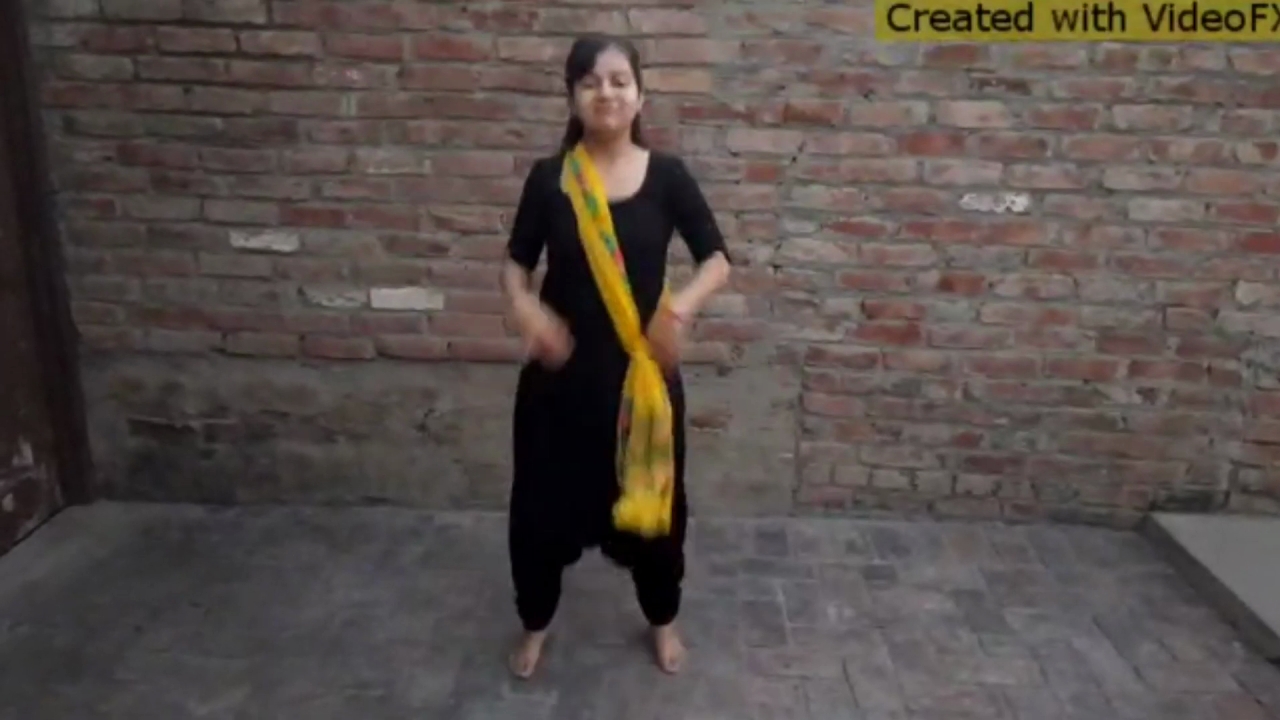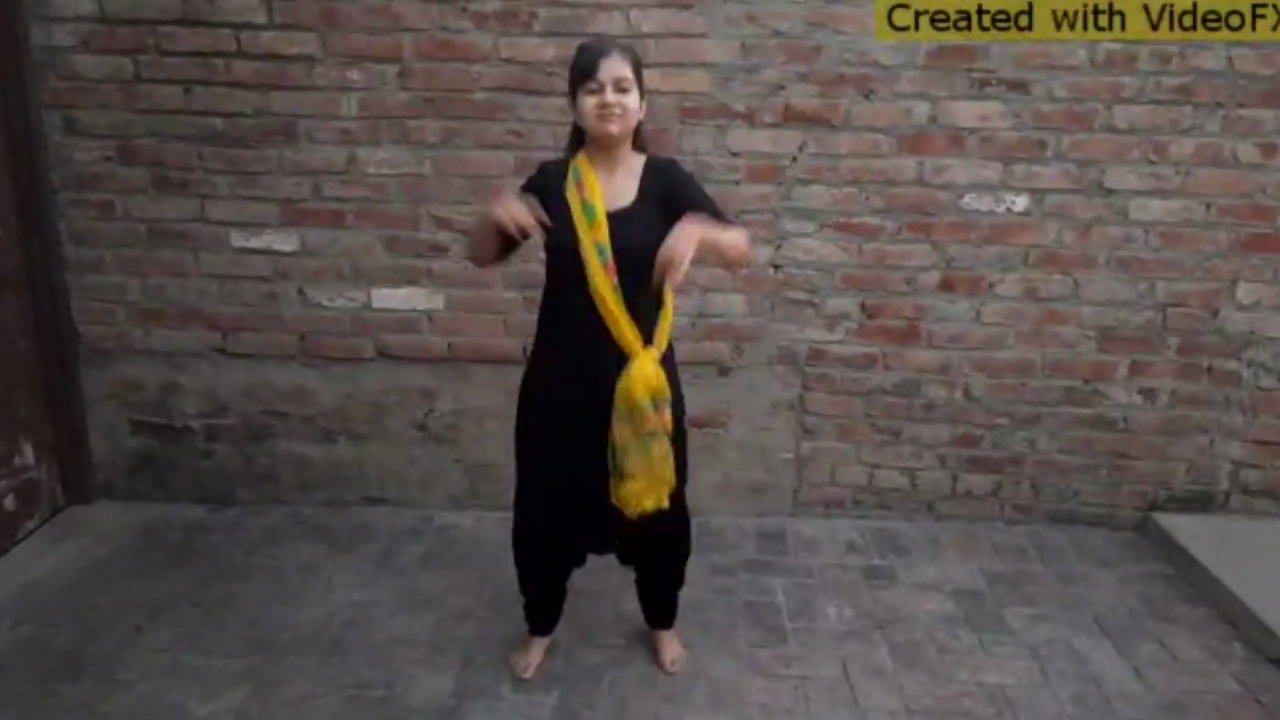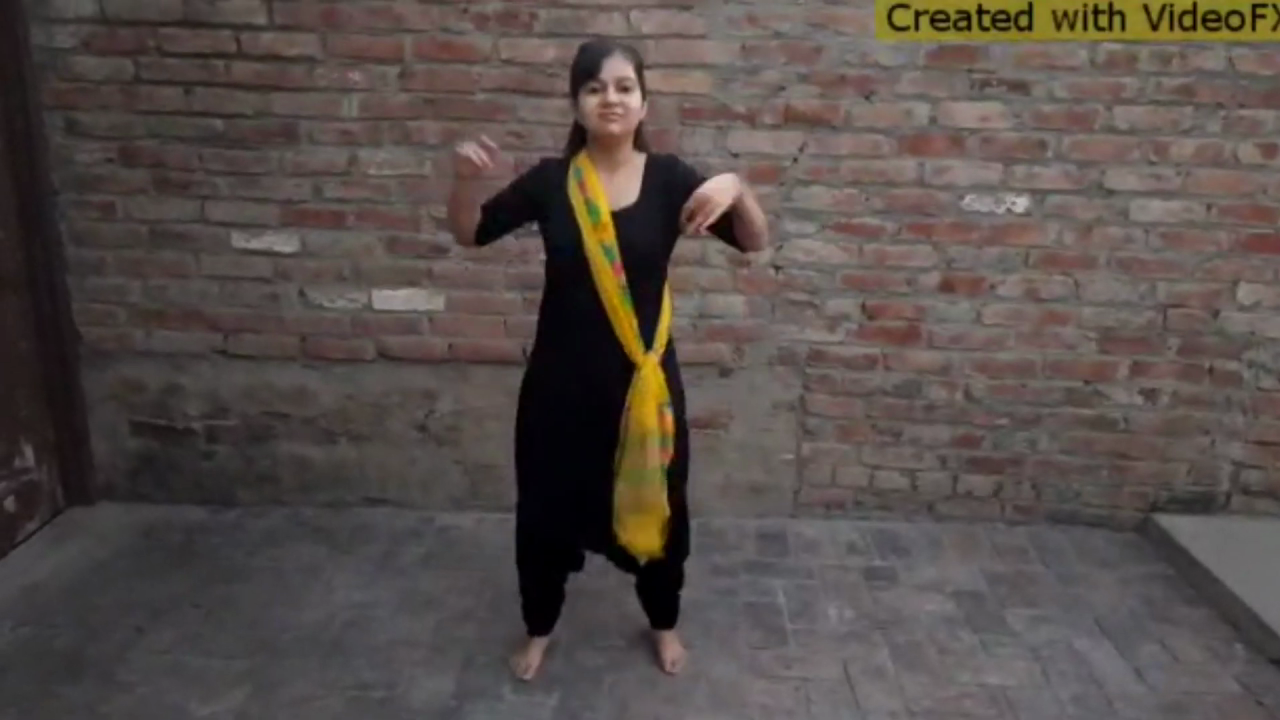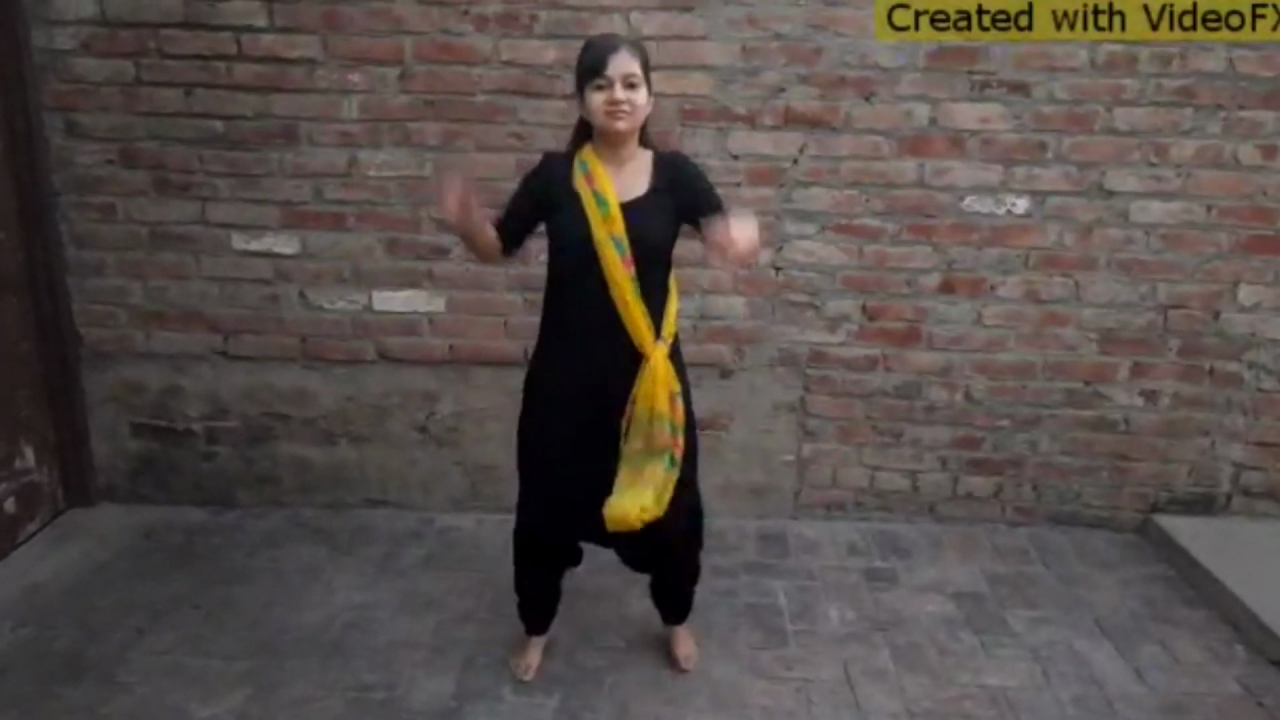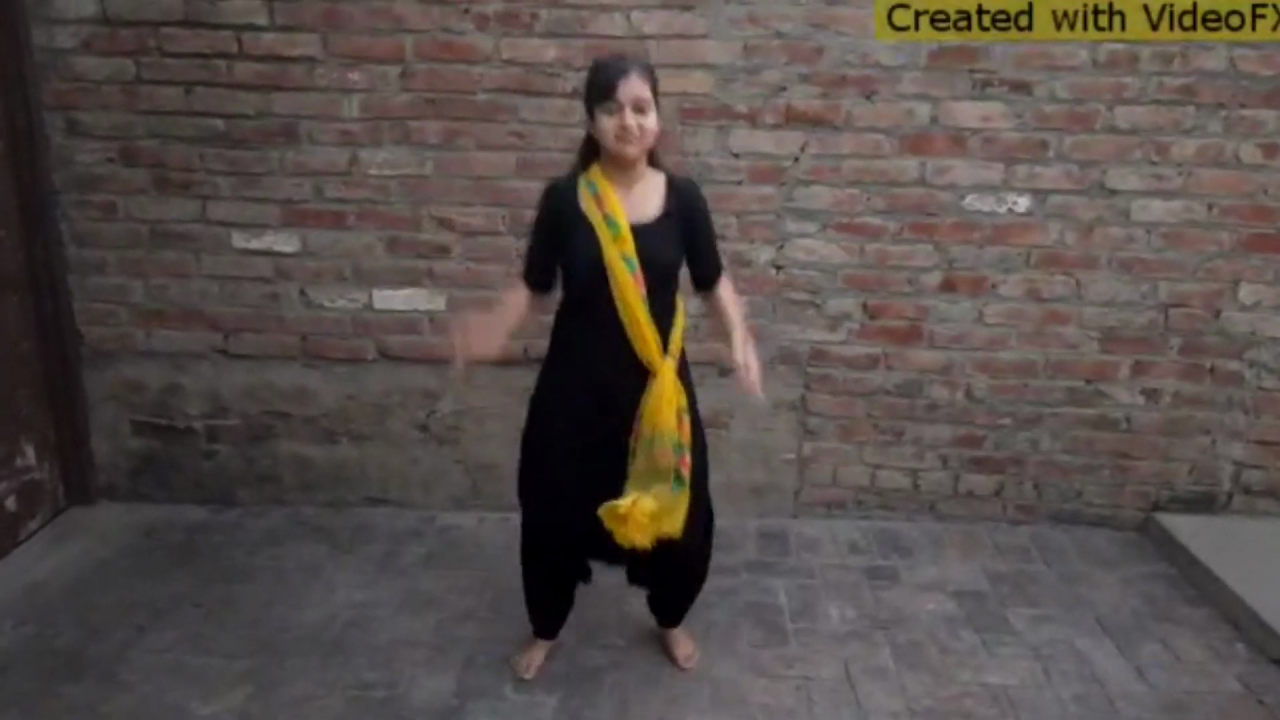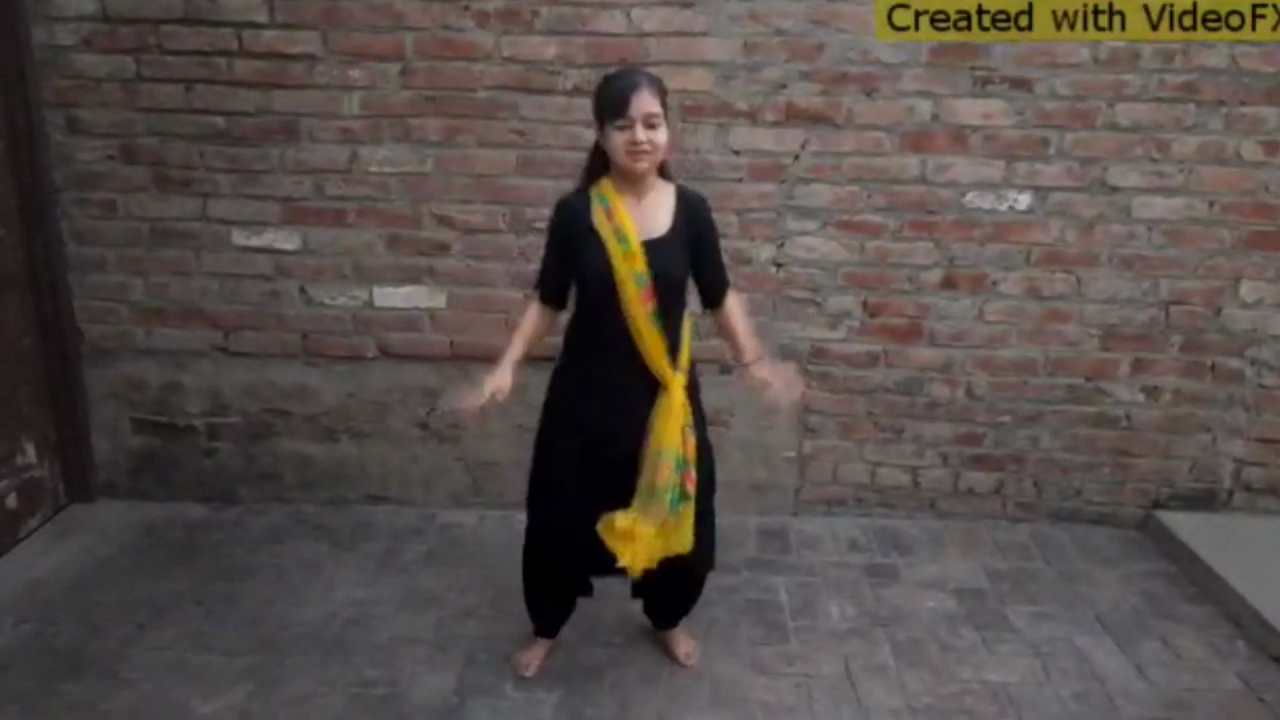
dt=0.1s
person 1, frame 1
left shoulder: (667, 174)
right shoulder: (548, 178)
left elbow: (716, 257)
right elbow: (518, 261)
left wrist: (683, 305)
right wrist: (525, 307)
left hip: (643, 371)
right hip: (561, 371)
left knee: (654, 502)
right knee: (543, 503)
left ankle: (662, 619)
right ankle: (535, 623)
person 1, frame 2
left shoulder: (666, 179)
right shoulder: (550, 182)
left elbow: (741, 249)
right elbow: (485, 255)
left wrist: (698, 234)
right wrist: (497, 218)
left hip: (642, 376)
right hip: (560, 377)
left knee: (655, 505)
right knee: (546, 509)
left ankle: (662, 622)
right ankle: (540, 628)
person 1, frame 3
left shoulder: (668, 176)
right shoulder: (548, 180)
left elbow: (754, 240)
right elbow: (469, 234)
left wrist: (735, 189)
right wrist: (466, 179)
left hip: (643, 378)
right hip: (561, 377)
left knee: (655, 508)
right knee: (547, 508)
left ankle: (664, 622)
right ankle: (539, 628)
person 1, frame 4
left shoulder: (674, 171)
right shoulder: (554, 175)
left elbow: (728, 235)
right elbow: (496, 247)
left wrist: (743, 233)
right wrist: (464, 216)
left hip: (650, 371)
right hip: (567, 371)
left knee: (671, 506)
right knee: (547, 505)
left ankle: (676, 620)
right ankle: (537, 628)
person 1, frame 5
left shoulder: (682, 197)
right shoulder: (564, 199)
left elbow: (713, 282)
right elbow: (534, 284)
left wrist: (740, 342)
right wrist: (494, 328)
left hip: (658, 388)
right hip: (575, 389)
left knee: (683, 520)
right knee: (555, 518)
left ankle: (671, 620)
right ankle: (544, 631)
person 1, frame 6
left shoulder: (691, 210)
right shoulder: (575, 211)
left elbow: (719, 294)
right elbow: (547, 300)
left wrist: (754, 359)
right wrist: (506, 367)
left hip: (665, 402)
right hip: (584, 400)
left knee: (685, 534)
right knee: (559, 527)
left ankle: (671, 618)
right ankle: (545, 628)
